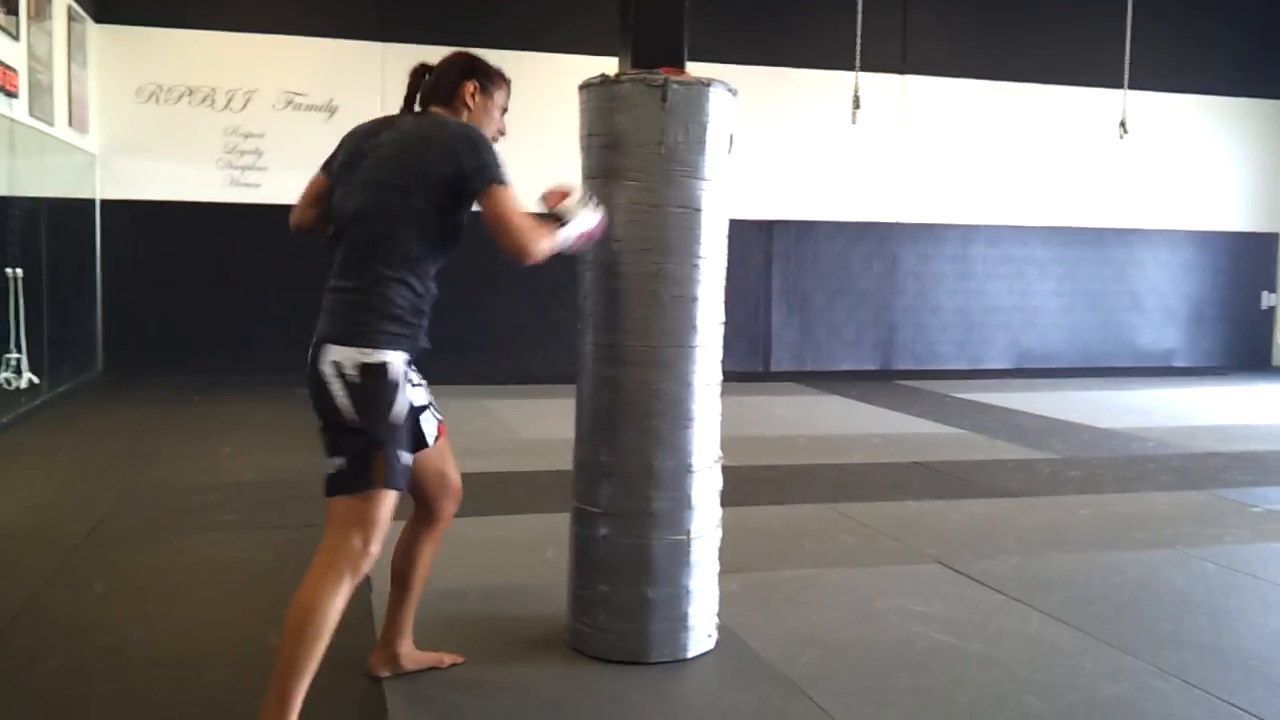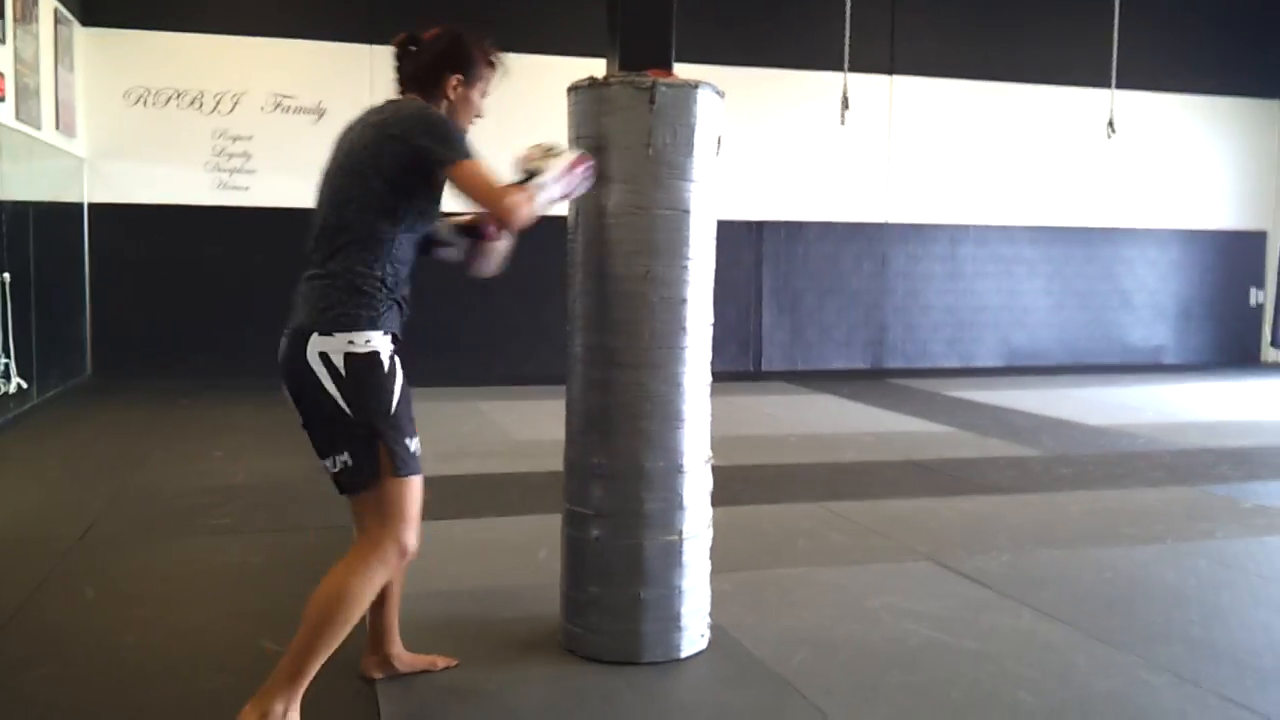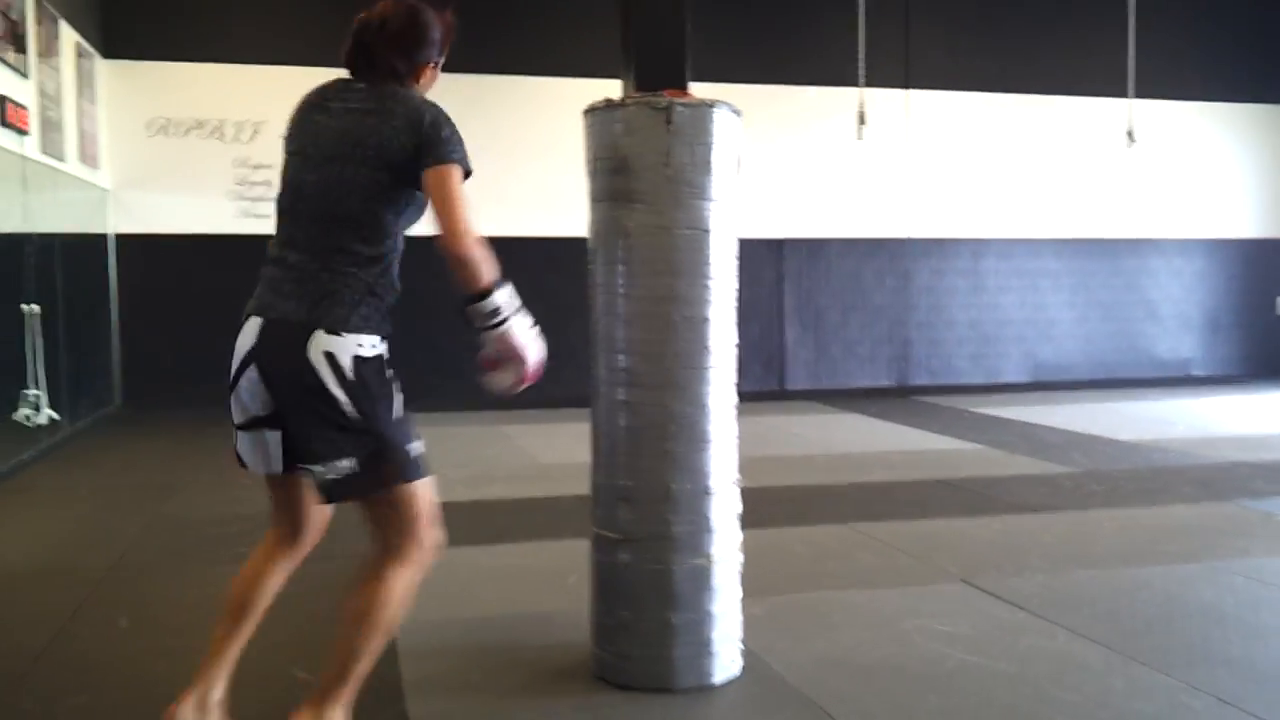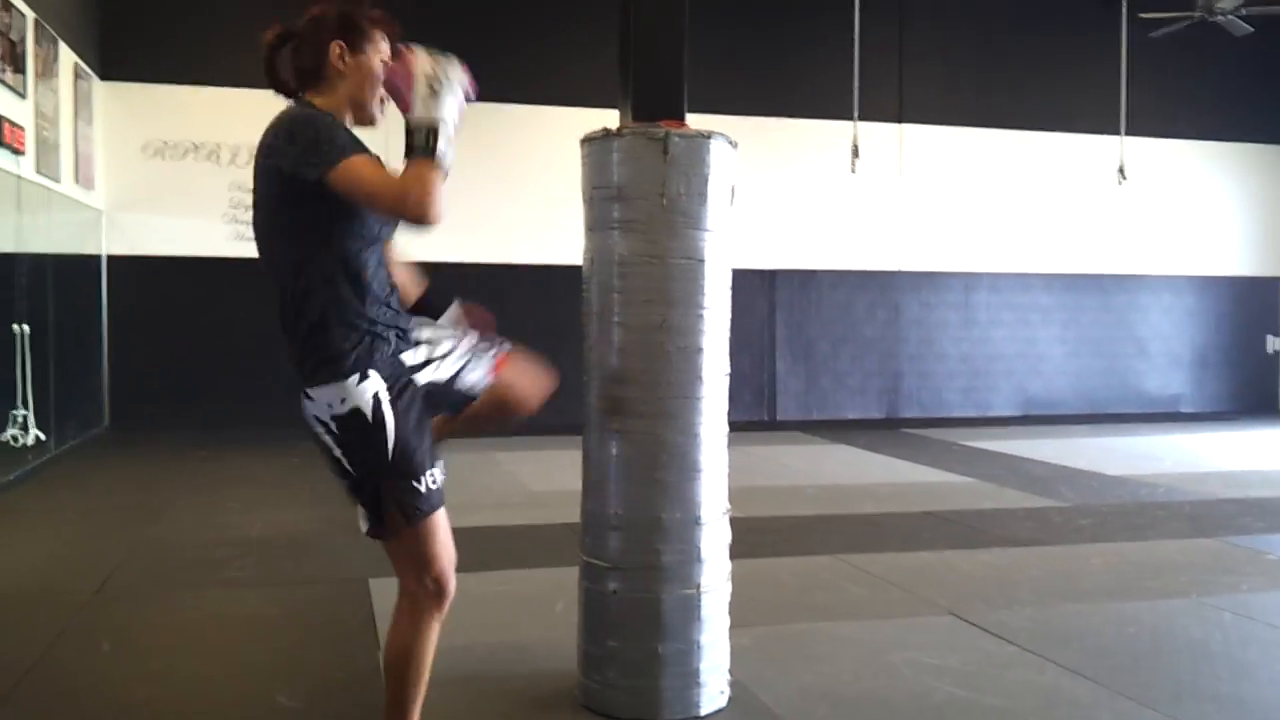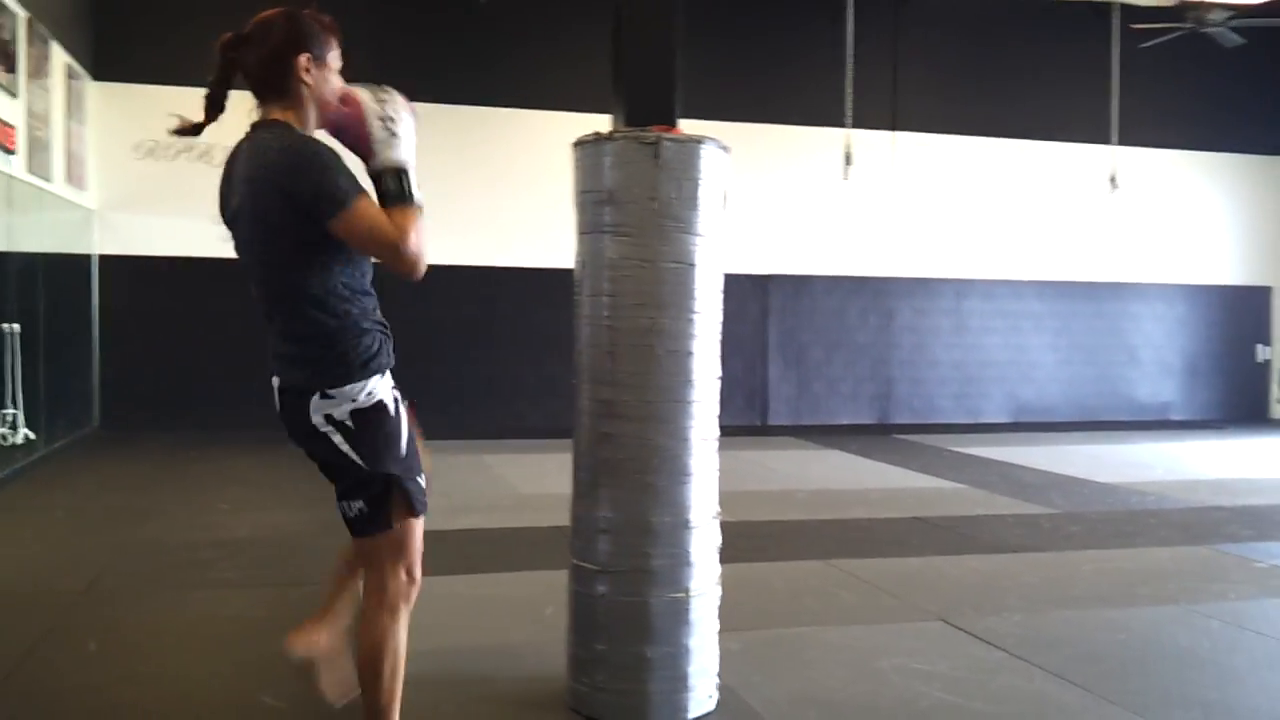
dt=0.4s
person 1, frame 1
left shoulder: (366, 137)
right shoulder: (465, 143)
left elbow: (304, 219)
right elbow: (526, 247)
right wrist: (572, 221)
left hip: (367, 352)
right hip: (370, 354)
left knee: (440, 496)
right knee: (351, 550)
left ankle: (394, 647)
person 1, frame 2
left shoulder: (383, 125)
right shoulder: (424, 122)
right elbow: (508, 212)
right wrist: (555, 181)
left hip: (336, 342)
right hip: (347, 344)
left knee: (391, 518)
right knee: (391, 541)
left ankle: (384, 648)
person 1, frame 3
left shoulder: (319, 105)
right shoulder: (422, 123)
right elbow: (461, 243)
right wrist: (506, 323)
left hip: (267, 338)
right hip: (339, 349)
left knee: (291, 534)
right knee: (412, 543)
person 1, frame 4
left shoulder: (324, 140)
right shoulder: (303, 135)
right elbow: (421, 206)
left wrist: (442, 309)
right wrist: (432, 118)
left hip: (396, 342)
right hip: (355, 384)
left knee: (526, 386)
right knee: (433, 580)
person 1, frame 5
left shoulder: (249, 161)
right shoulder: (303, 160)
right elbow: (408, 257)
right wrist: (394, 163)
left hip: (315, 373)
right hip: (347, 388)
right knee: (394, 578)
left ankle: (321, 635)
